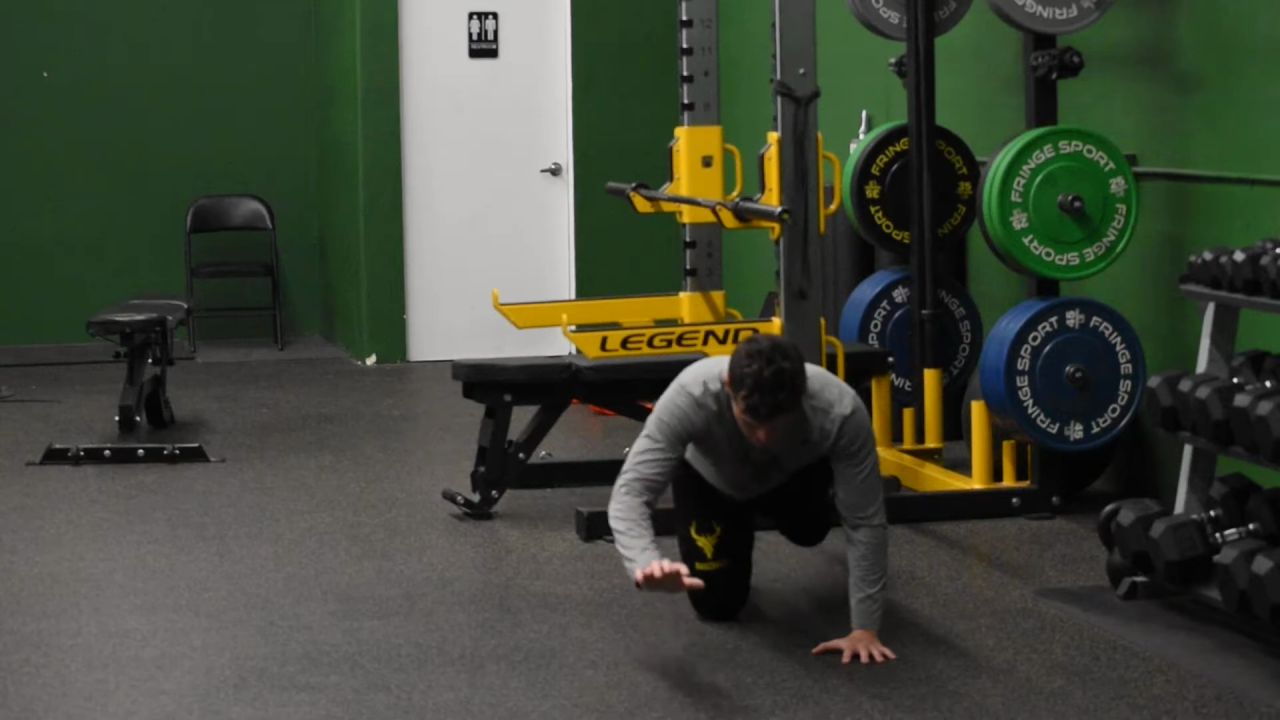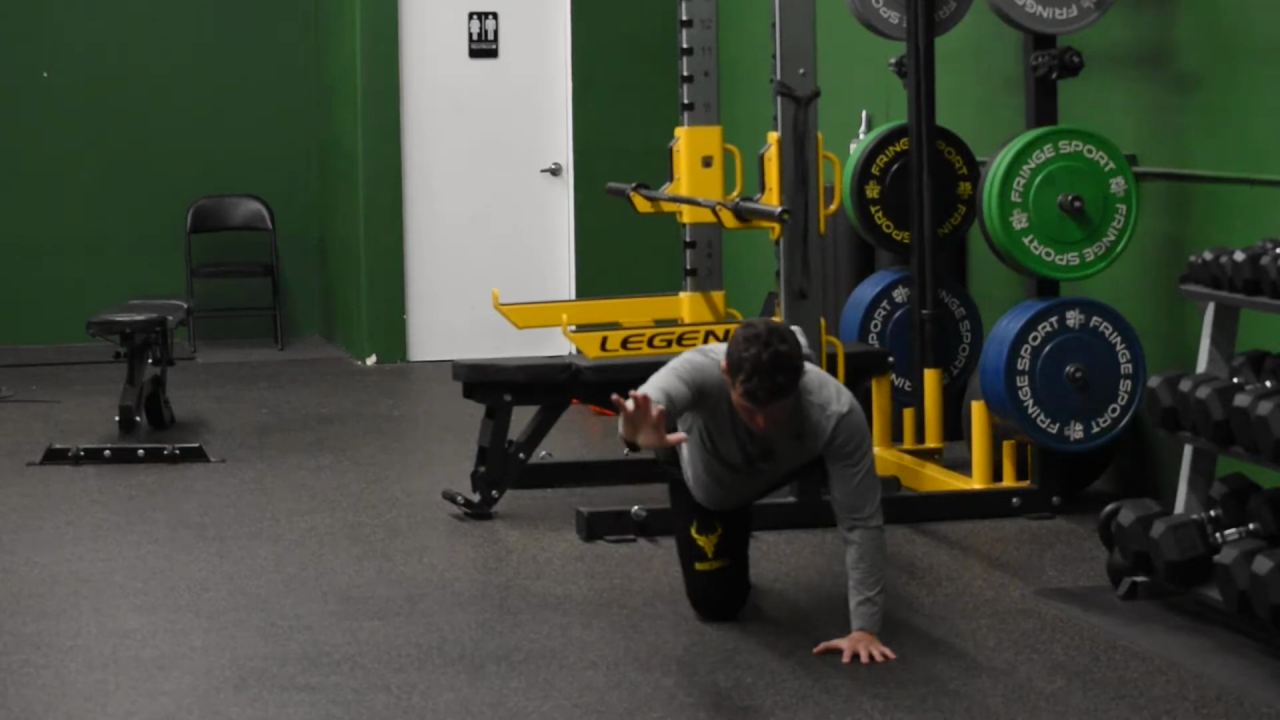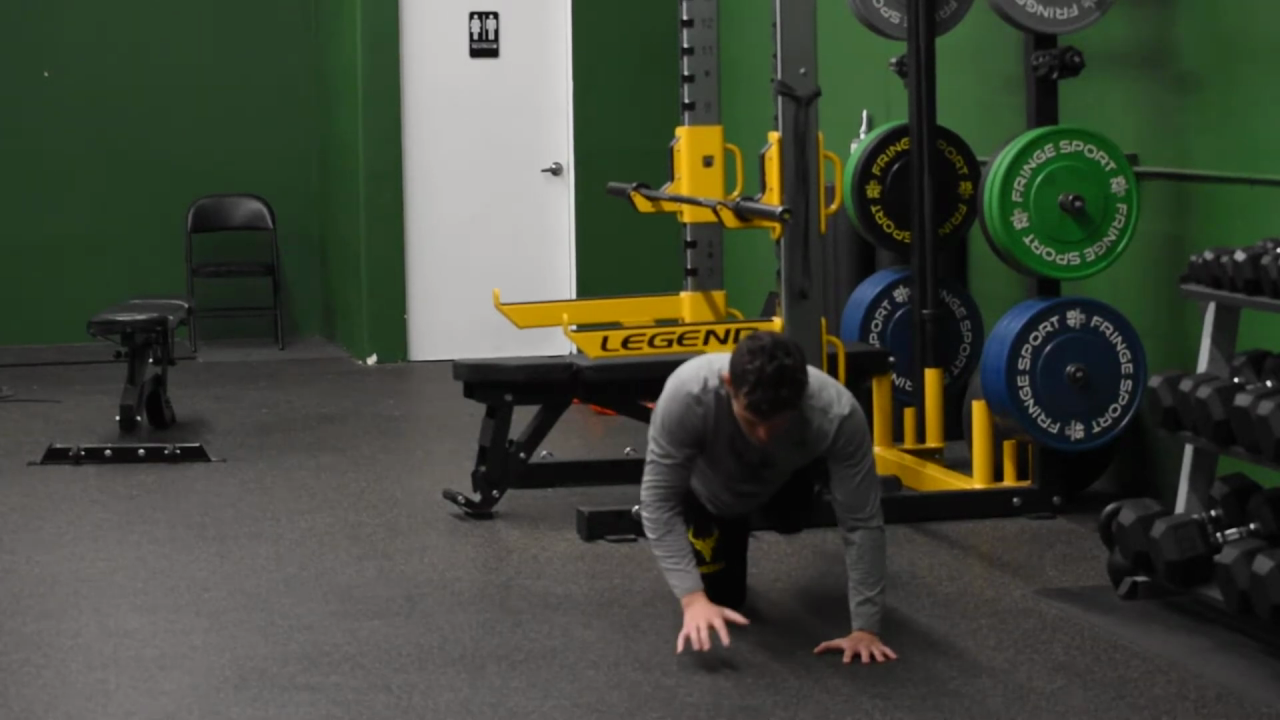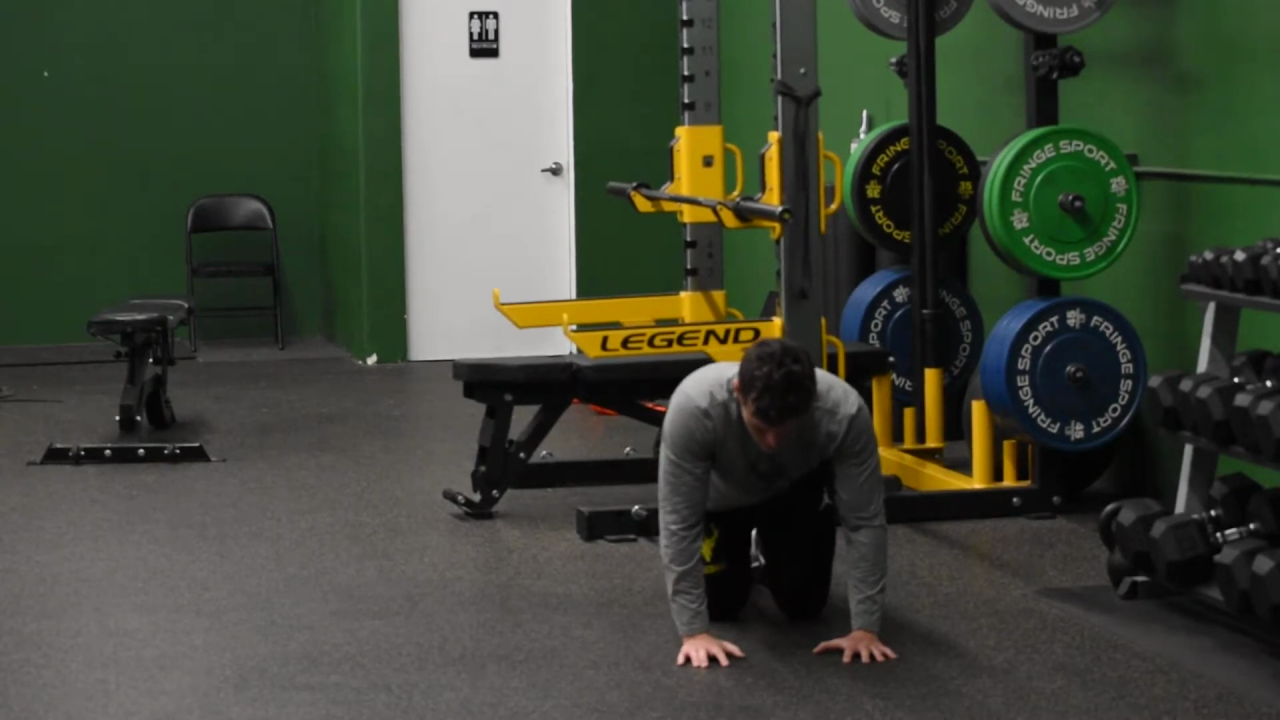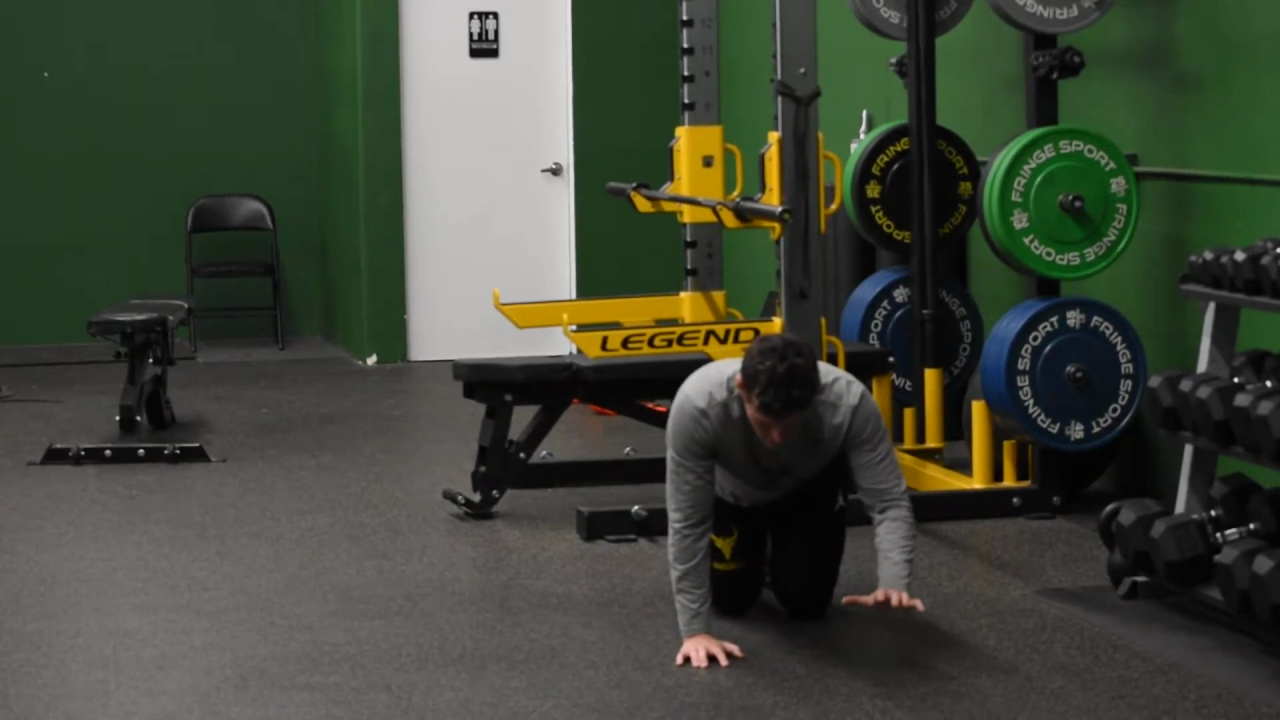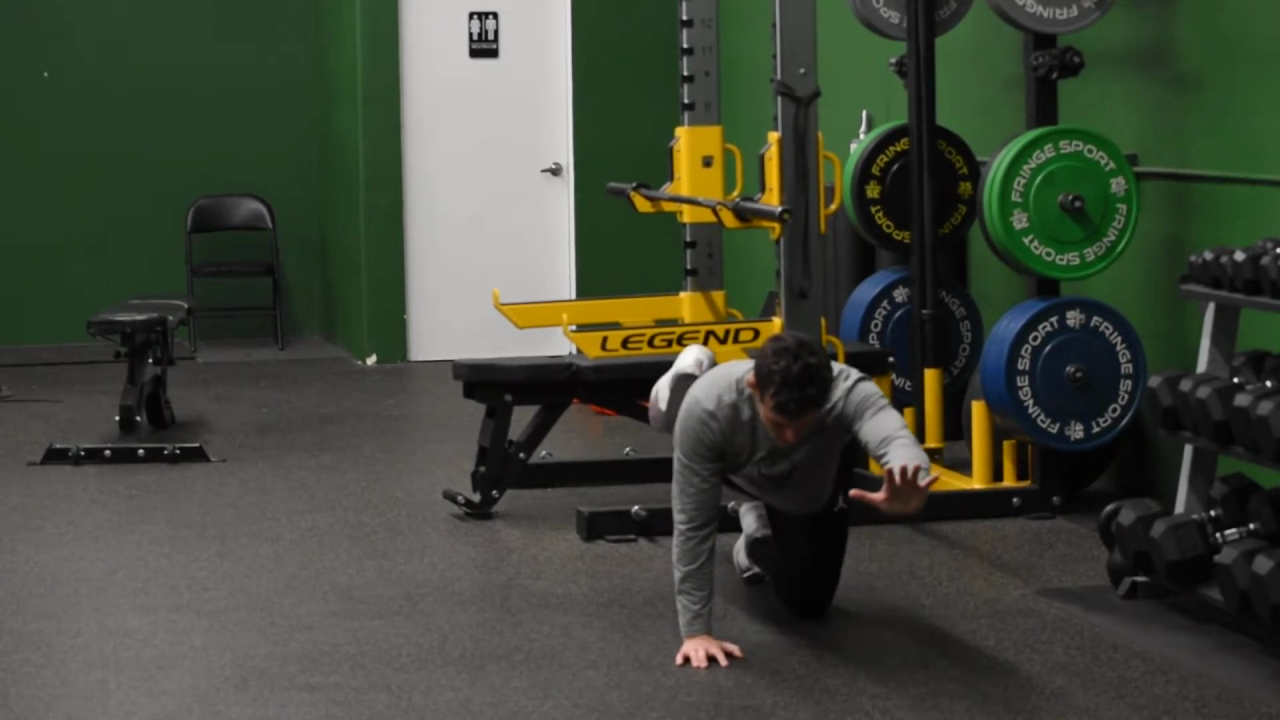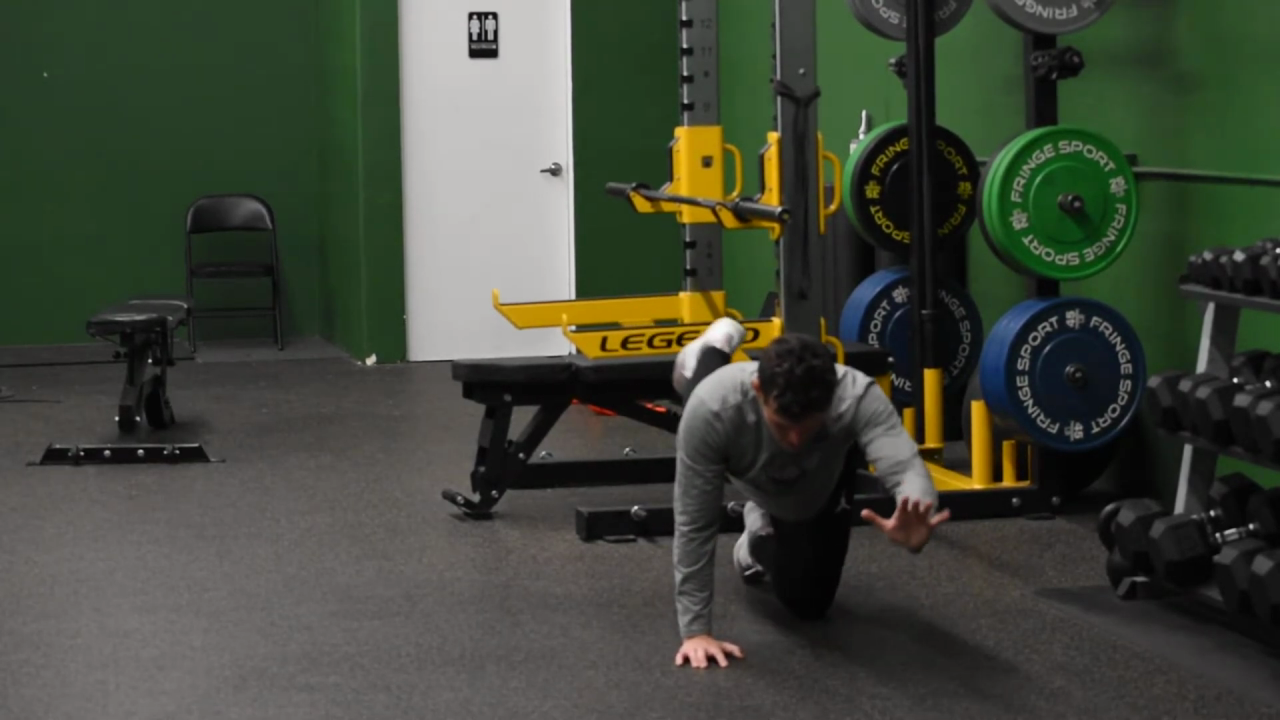
dt=0.7s
person 1, frame 1
left shoulder: (840, 412)
right shoulder: (692, 395)
left elbow: (864, 521)
right elbow: (632, 490)
left wrist: (865, 628)
right wrist: (646, 562)
right hip: (709, 478)
left knee: (810, 532)
right knee: (718, 603)
person 1, frame 2
left shoulder: (836, 412)
right shoulder: (701, 370)
left elbow: (862, 521)
right elbow: (650, 400)
left wrist: (865, 628)
right wrist: (637, 433)
left hip: (785, 464)
right hip: (703, 468)
right knee: (717, 603)
person 1, frame 3
left shoulder: (836, 413)
right shoulder: (688, 394)
left elbow: (862, 522)
right elbow: (659, 503)
left wrist: (865, 628)
right wrist: (692, 596)
right knee: (724, 597)
person 1, frame 4
left shoulder: (844, 413)
right shoulder: (694, 406)
left elbow: (864, 522)
right elbow: (679, 523)
left wrist: (865, 628)
right wrist: (693, 631)
right hip: (718, 493)
left knee: (803, 604)
right knee: (721, 605)
left ankle: (768, 552)
person 1, frame 5
left shoulder: (848, 402)
right shoulder: (697, 404)
left elbow: (890, 501)
right elbow: (686, 520)
left wrist: (893, 584)
right wrist: (694, 630)
right hip: (730, 487)
left knee: (806, 604)
right knee: (731, 600)
left ankle: (778, 551)
person 1, frame 6
left shoulder: (851, 395)
right shoulder: (708, 405)
left elbow: (895, 441)
right elbow: (692, 522)
left wrist: (909, 492)
right wrist: (695, 630)
right hip: (742, 470)
left knee: (808, 603)
left ankle: (761, 534)
right ankle: (684, 381)
person 1, frame 7
left shoulder: (858, 399)
right shoulder: (712, 407)
left elbow: (906, 469)
right elbow: (694, 523)
left wrist: (915, 524)
right wrist: (695, 630)
right hip: (743, 475)
left knee: (807, 604)
left ankle: (763, 535)
right ankle: (711, 353)
